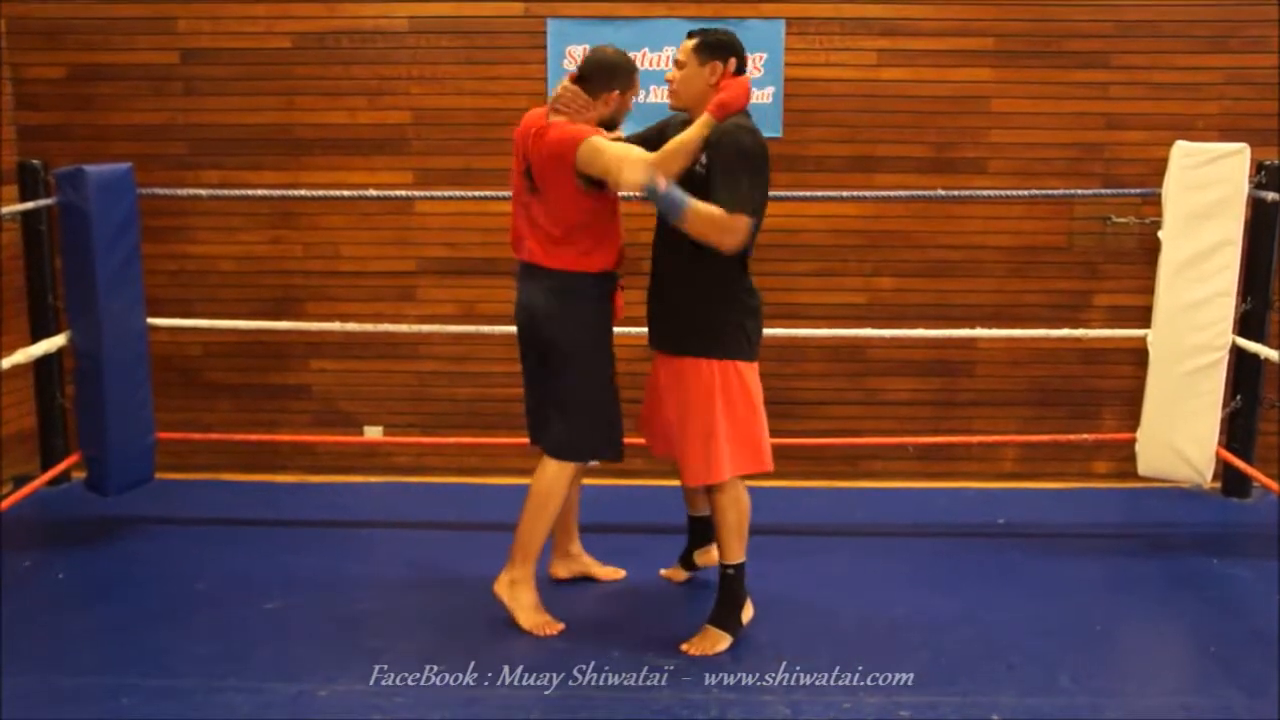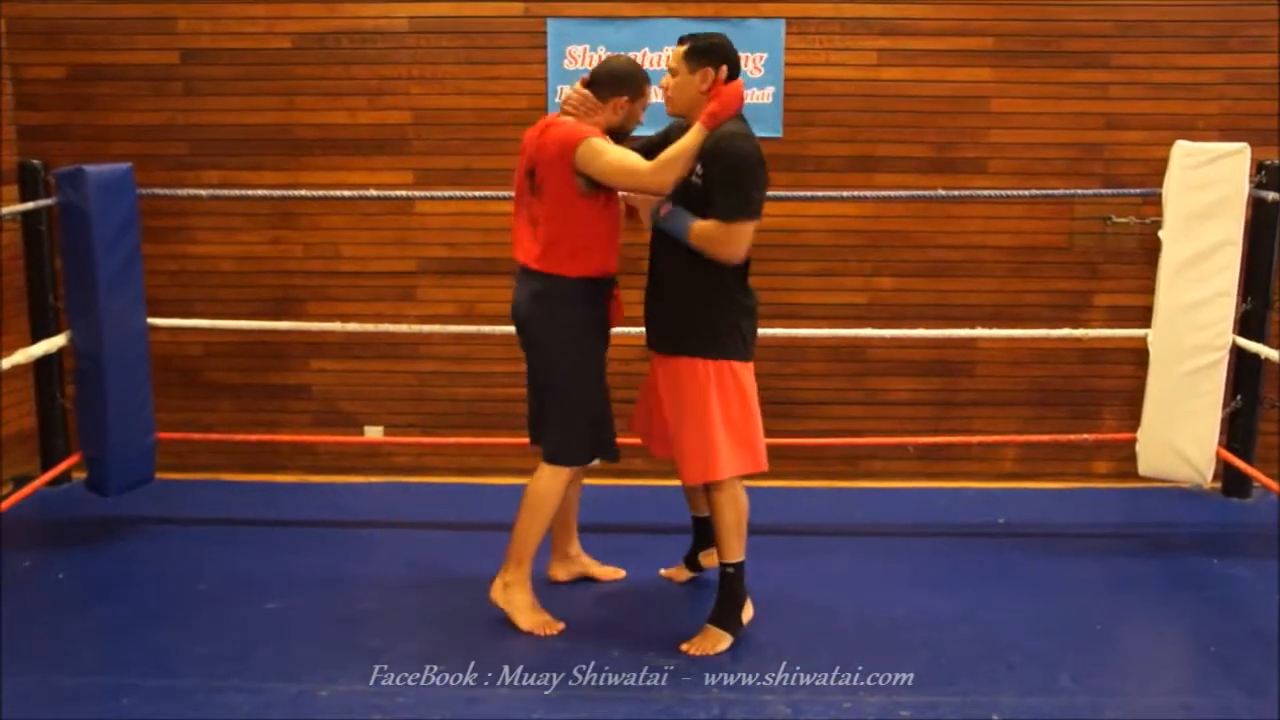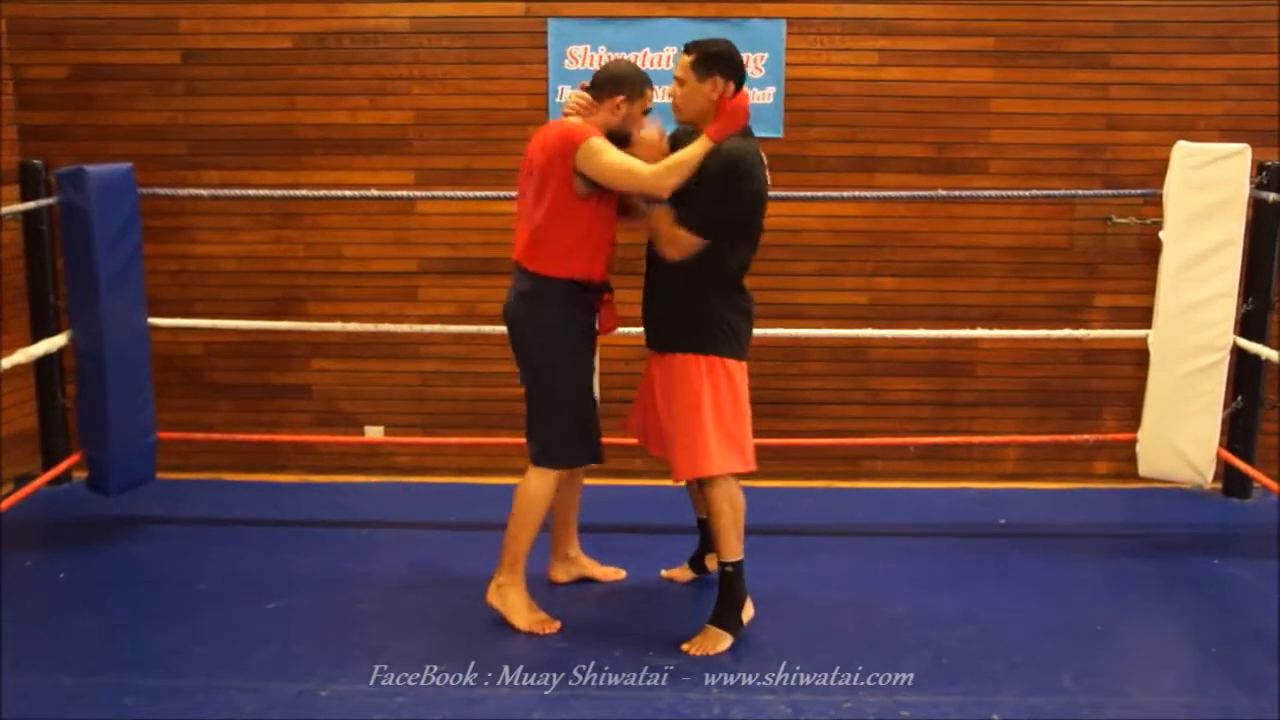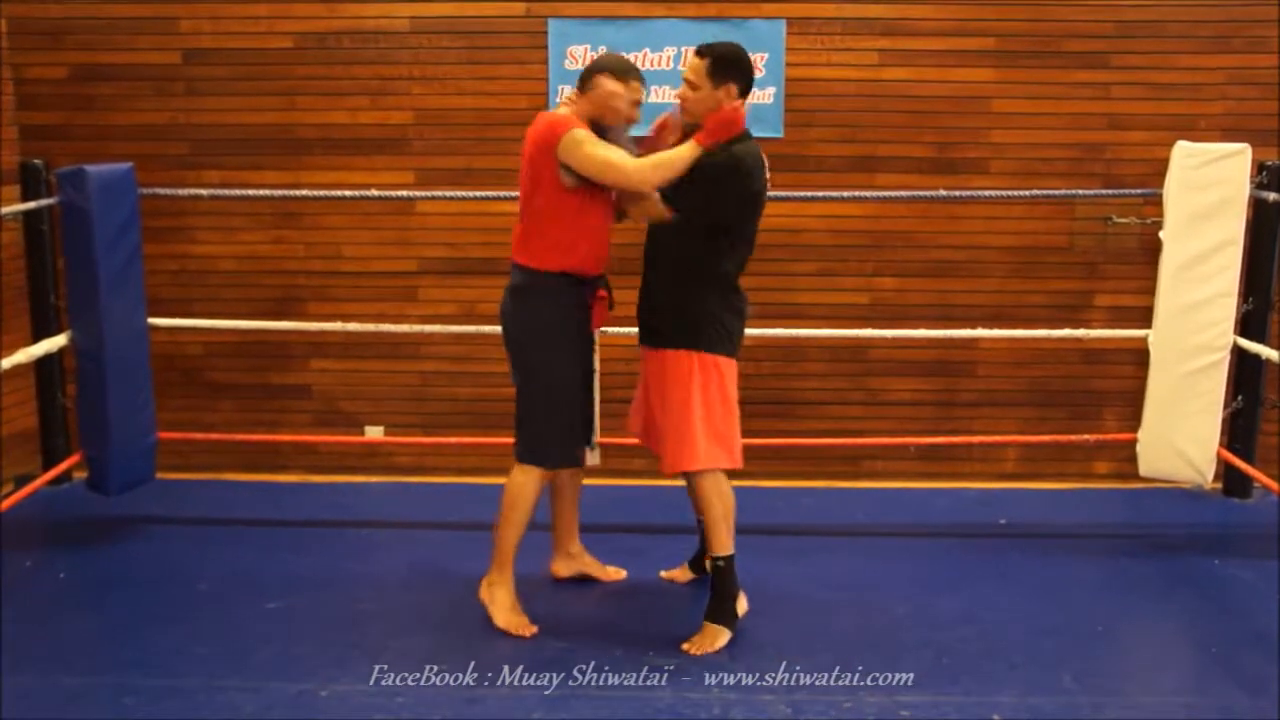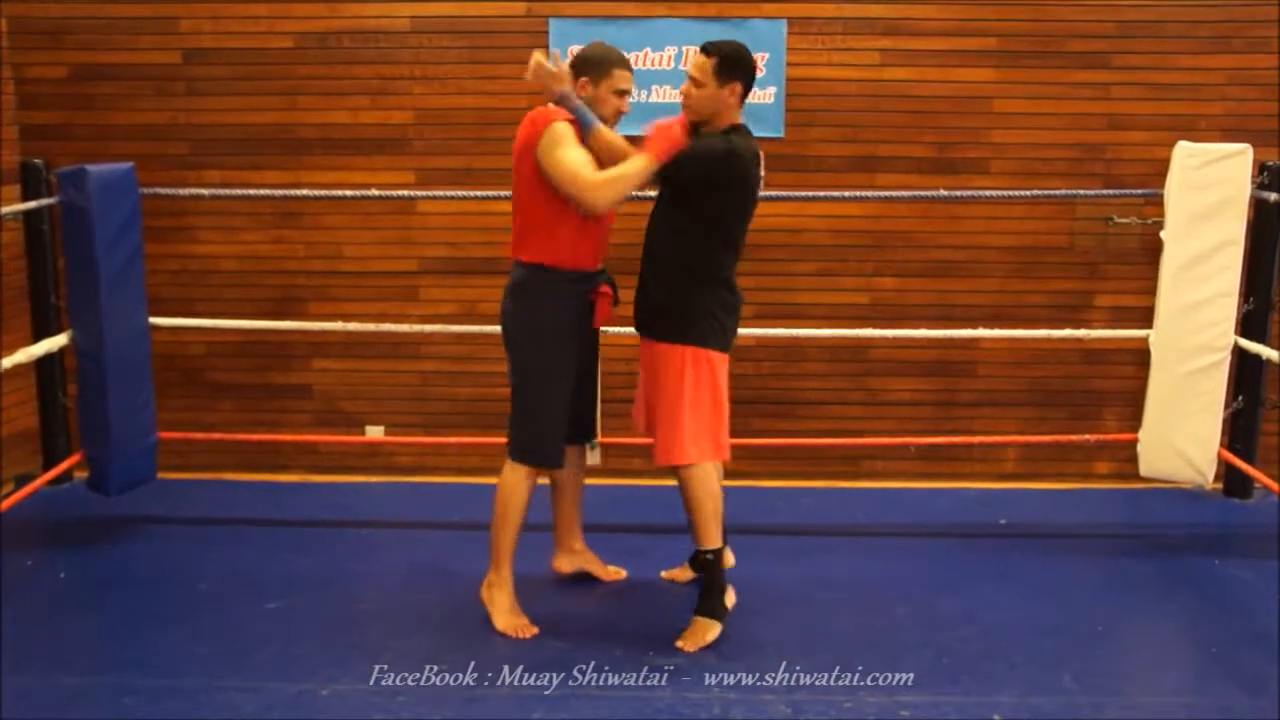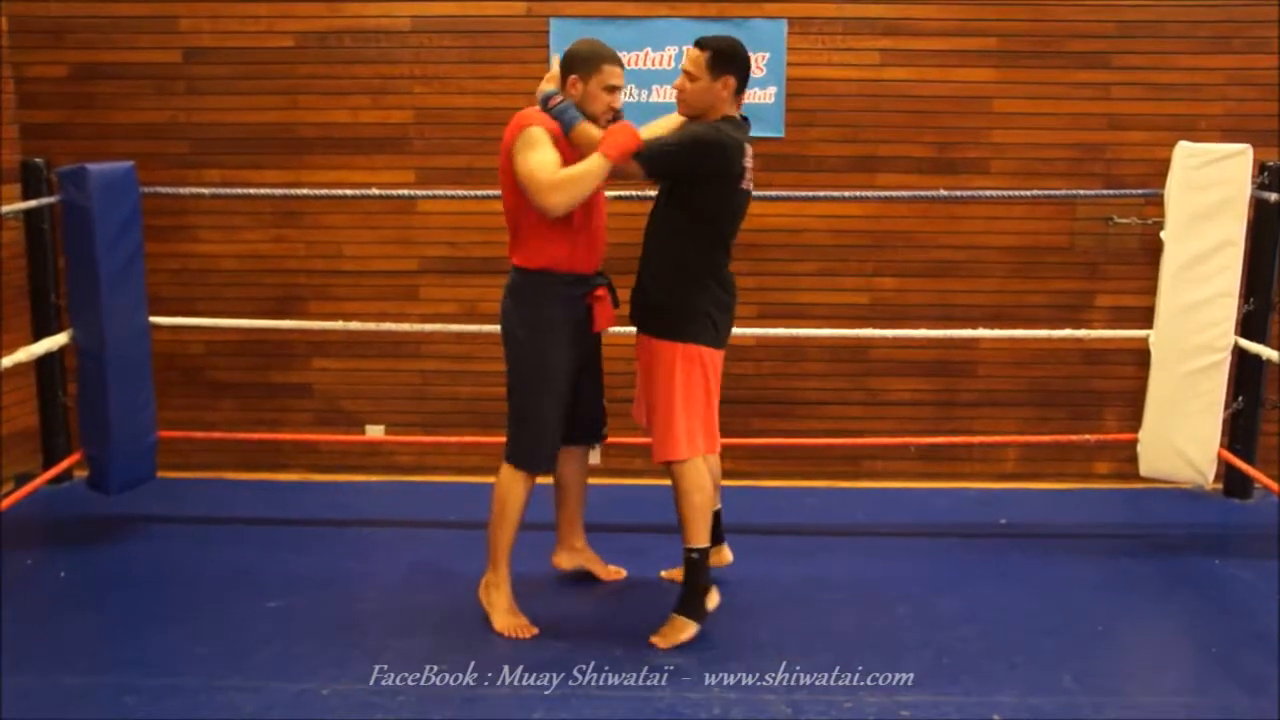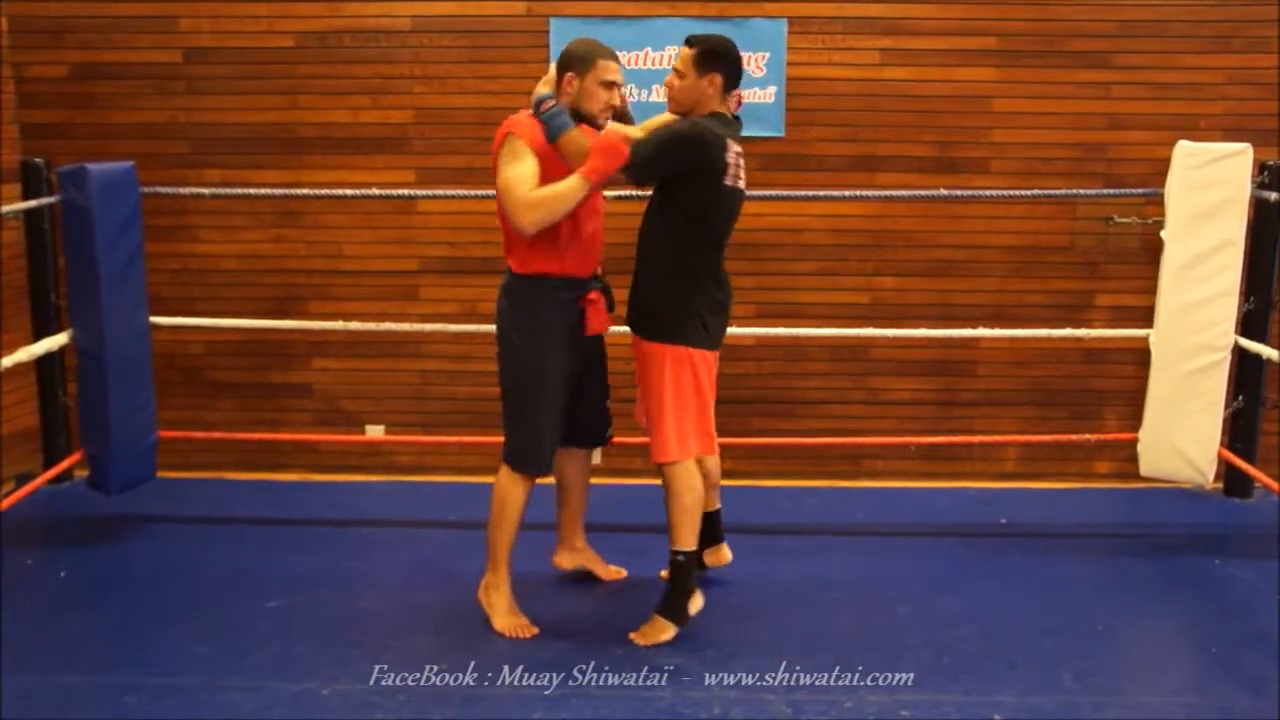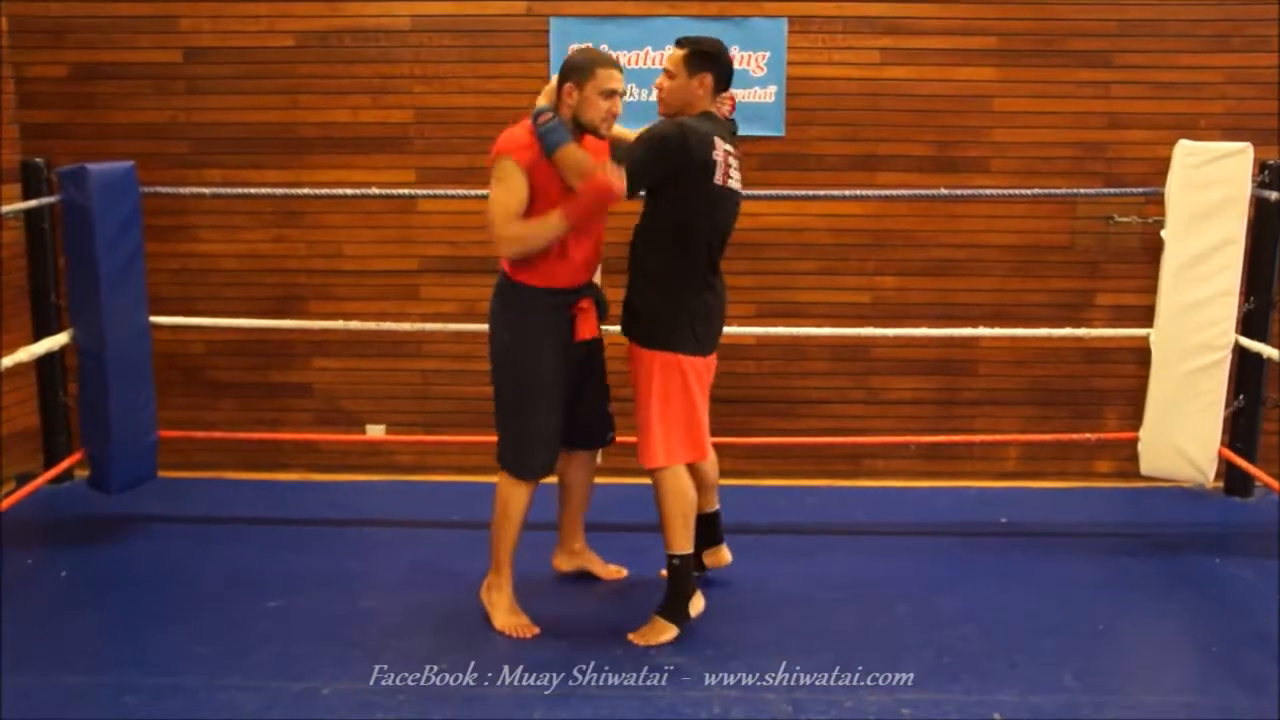
dt=0.1s
person 1, frame 1
left shoulder: (738, 141)
right shoulder: (679, 128)
left elbow: (728, 235)
left hip: (717, 329)
right hip: (676, 325)
left knee: (721, 463)
right knee: (684, 447)
left ankle: (733, 603)
right ankle: (701, 545)
person 1, frame 2
left shoulder: (734, 149)
right shoulder: (677, 134)
left elbow: (733, 247)
left wrist: (661, 205)
right wrist: (590, 121)
left hip: (713, 332)
right hip: (674, 327)
left knee: (718, 462)
right knee: (683, 448)
left ankle: (733, 601)
right ankle: (703, 546)
person 1, frame 3
left shoulder: (734, 161)
right shoulder: (689, 139)
left elbow: (673, 245)
left hip: (708, 331)
right hip: (672, 327)
left knee: (712, 460)
right knee: (682, 448)
left ankle: (734, 600)
right ankle: (708, 550)
person 1, frame 4
left shoulder: (734, 164)
right shoulder: (698, 142)
left hip: (701, 326)
right hip: (671, 322)
left knee: (702, 458)
right knee: (683, 448)
left ankle: (728, 599)
right ankle: (711, 553)
person 1, frame 5
left shoulder: (728, 156)
right shoulder: (699, 139)
left hip: (695, 324)
right hip: (674, 314)
left knee: (692, 450)
right knee: (681, 442)
left ankle: (714, 594)
right ankle: (712, 550)
person 1, frame 6
left shoulder: (714, 143)
right shoulder: (719, 133)
left elbow: (617, 158)
right elbow: (650, 145)
left hip: (686, 316)
right hip: (682, 308)
left knee: (684, 448)
right knee: (694, 439)
left ankle: (697, 589)
right ankle: (712, 543)
person 1, frame 7
left shoulder: (696, 140)
right shoulder: (716, 133)
right elbow: (640, 142)
left hip: (680, 316)
right hip: (678, 309)
left knee: (678, 449)
right knee: (693, 439)
left ankle: (681, 592)
right ankle: (712, 543)
person 1, frame 8
left shoulder: (678, 137)
right shoulder: (718, 139)
left elbow: (594, 180)
right elbow: (643, 157)
left hip: (671, 319)
right hip: (692, 310)
left knee: (667, 453)
right knee: (690, 439)
left ankle: (683, 593)
right ankle: (711, 543)
person 2, frame 1
left shoulder: (536, 124)
right shoulder: (579, 142)
right elbow: (649, 173)
right wrist: (714, 114)
left hip: (541, 291)
right hip: (573, 299)
left knee: (566, 433)
right knee: (567, 444)
left ankle: (566, 552)
right ankle: (516, 577)
person 2, frame 2
left shoulder: (550, 130)
right shoulder: (579, 143)
right elbow: (656, 180)
right wrist: (707, 119)
left hip: (552, 295)
right hip: (564, 303)
left knee: (574, 436)
right knee: (565, 447)
left ankle: (566, 553)
right ankle: (512, 581)
person 2, frame 3
left shoulder: (562, 134)
right shoulder: (580, 143)
right elbow: (659, 183)
right wrist: (716, 132)
left hip: (552, 299)
right hip: (551, 305)
left knee: (570, 439)
right knee: (553, 451)
left ankle: (566, 555)
right ankle: (507, 582)
person 2, frame 4
left shoulder: (572, 131)
right shoulder: (565, 130)
left elbow: (630, 177)
right elbow: (640, 178)
right wrist: (706, 135)
left hip: (564, 296)
right hip: (542, 299)
left knee: (570, 435)
right knee: (540, 447)
left ankle: (569, 551)
right ankle: (498, 582)
person 2, frame 5
left shoulder: (573, 131)
right shoulder: (549, 128)
right elbow: (597, 195)
right wrist: (656, 150)
left hip: (573, 296)
right hip: (544, 298)
left knee: (572, 432)
right knee: (534, 446)
left ankle: (570, 547)
right ankle: (497, 581)
person 2, frame 6
right shoulder: (532, 129)
left elbow: (639, 149)
right elbow: (555, 200)
right wrist: (610, 151)
left hip: (583, 297)
right hip: (541, 300)
left knee: (578, 432)
right knee: (530, 448)
left ankle: (571, 545)
right ankle: (496, 582)
person 2, frame 7
left shoulder: (582, 134)
right shoulder: (521, 135)
right elbow: (528, 217)
right wrist: (593, 168)
left hip: (579, 301)
right hip: (536, 304)
left knee: (580, 433)
right knee: (527, 452)
left ankle: (572, 546)
right ankle: (495, 582)
person 2, frame 8
left shoulder: (593, 141)
right shoulder: (519, 149)
right elbow: (504, 239)
right wrist: (580, 209)
left hip: (578, 308)
right hip: (529, 313)
left knee: (586, 436)
right knee: (528, 459)
left ankle: (572, 548)
right ankle: (498, 584)
